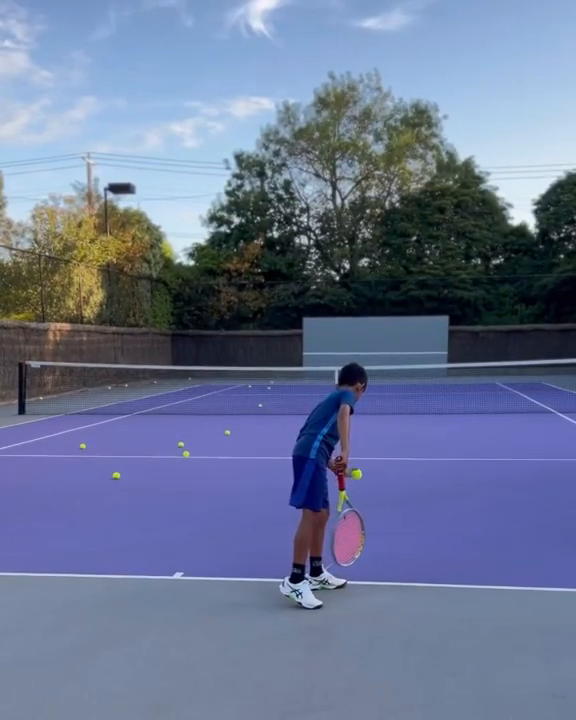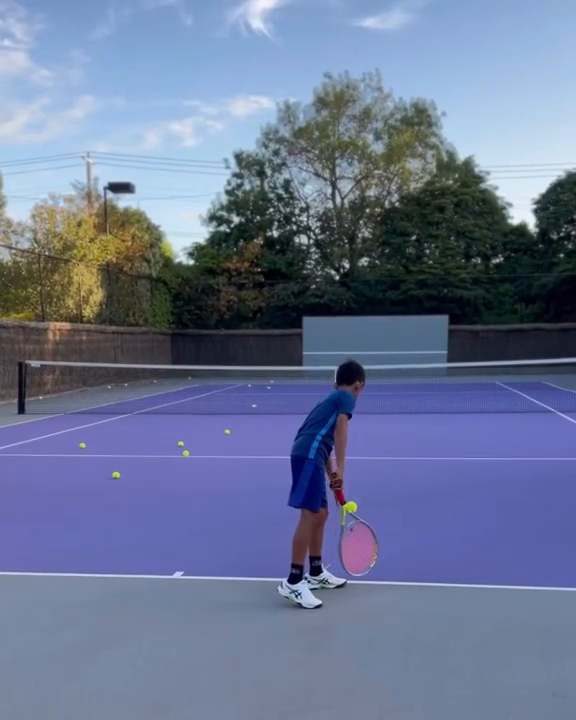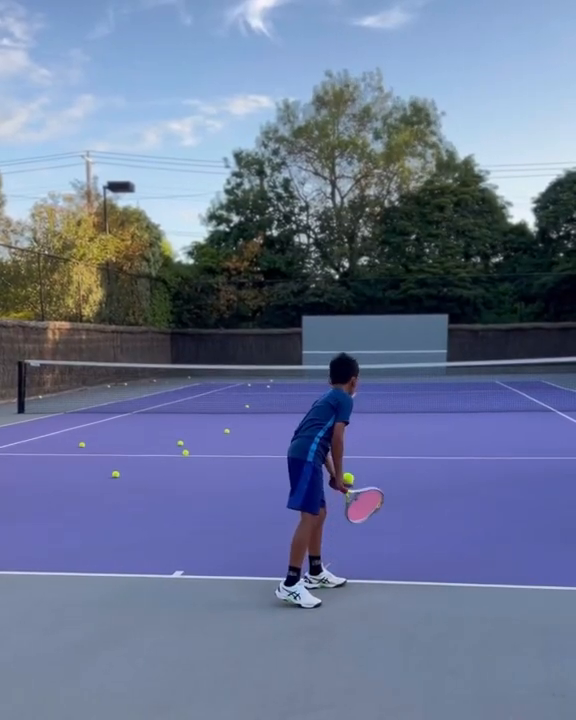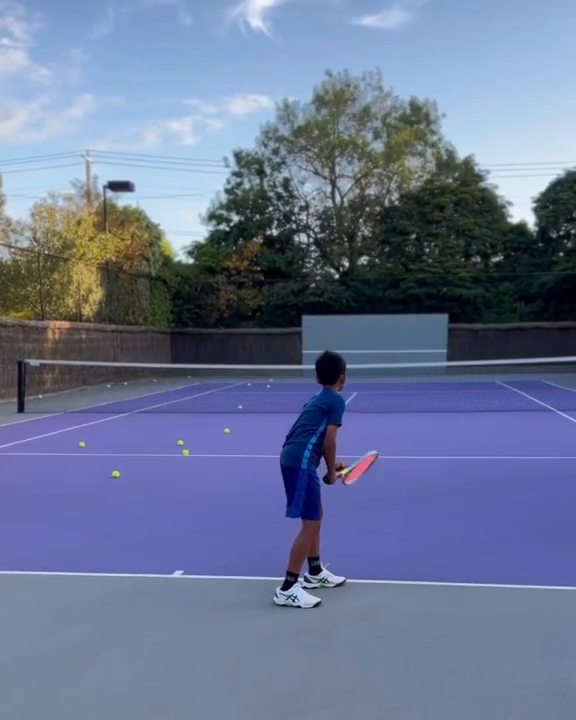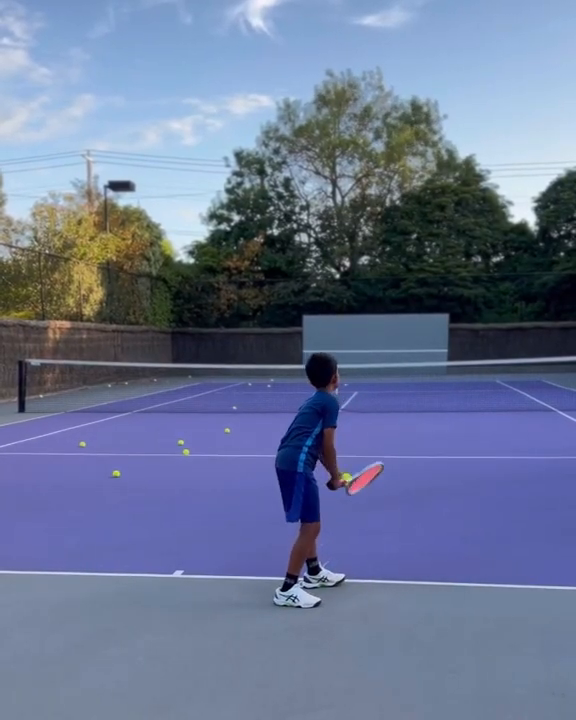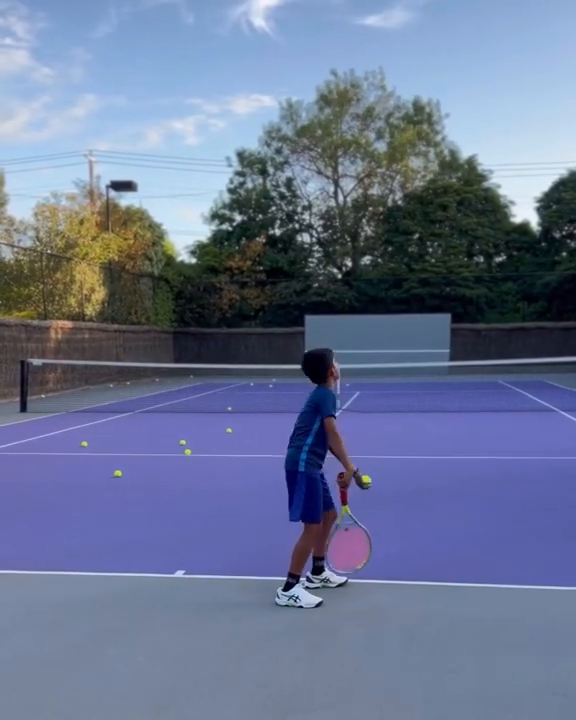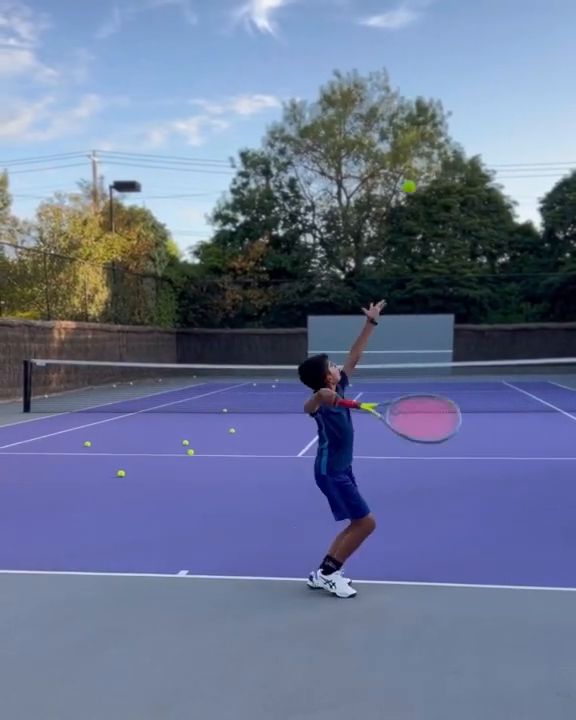
dt=0.3s
person 1, frame 1
left shoulder: (333, 398)
right shoulder: (347, 395)
right elbow: (344, 414)
left wrist: (336, 467)
right wrist: (345, 451)
left hip: (311, 455)
right hip: (310, 455)
left knee: (322, 514)
right knee: (310, 515)
left ankle: (316, 573)
right ankle: (294, 581)
person 1, frame 2
left shoulder: (332, 398)
right shoulder: (347, 397)
right elbow: (340, 427)
left wrist: (333, 478)
right wrist: (340, 468)
left hip: (309, 455)
right hip: (309, 455)
left knee: (320, 513)
right knee: (309, 515)
left ankle: (316, 573)
right ankle: (293, 582)
person 1, frame 3
left shoulder: (327, 397)
right shoulder: (345, 399)
right elbow: (337, 439)
left wrist: (334, 476)
right wrist: (339, 476)
left hip: (303, 455)
right hip: (307, 457)
left knee: (319, 513)
right knee: (309, 517)
left ankle: (315, 573)
right ankle: (290, 584)
person 1, frame 4
left shoulder: (318, 399)
right shoulder: (337, 400)
right elbow: (329, 442)
left wrist: (331, 465)
right wrist: (331, 471)
left hip: (293, 459)
right hip: (301, 463)
left knee: (315, 516)
right knee: (310, 524)
left ankle: (315, 572)
right ankle: (287, 588)
person 1, frame 5
left shoulder: (314, 400)
right shoulder: (330, 402)
right elbow: (328, 446)
left wrist: (331, 473)
right wrist: (336, 476)
left hip: (288, 462)
right hip: (297, 466)
left knee: (310, 523)
right knee: (311, 526)
left ankle: (314, 573)
right ankle: (287, 589)
person 1, frame 6
left shoulder: (321, 395)
right shoulder: (326, 395)
left elbow: (323, 442)
right elbow: (332, 434)
left wrist: (347, 467)
right wrist: (348, 466)
left hip: (309, 466)
right hip: (303, 466)
left knee: (328, 516)
right knee: (312, 527)
left ankle: (317, 572)
right ankle: (288, 589)
person 1, frame 7
left shoulder: (337, 389)
right shoulder: (323, 403)
left elbow: (354, 357)
right elbow: (310, 408)
left wrist: (370, 323)
right wrist: (319, 396)
left hip: (342, 470)
right hip: (332, 474)
left knee: (358, 526)
right knee: (366, 522)
left ankle: (325, 571)
right ankle: (328, 572)
